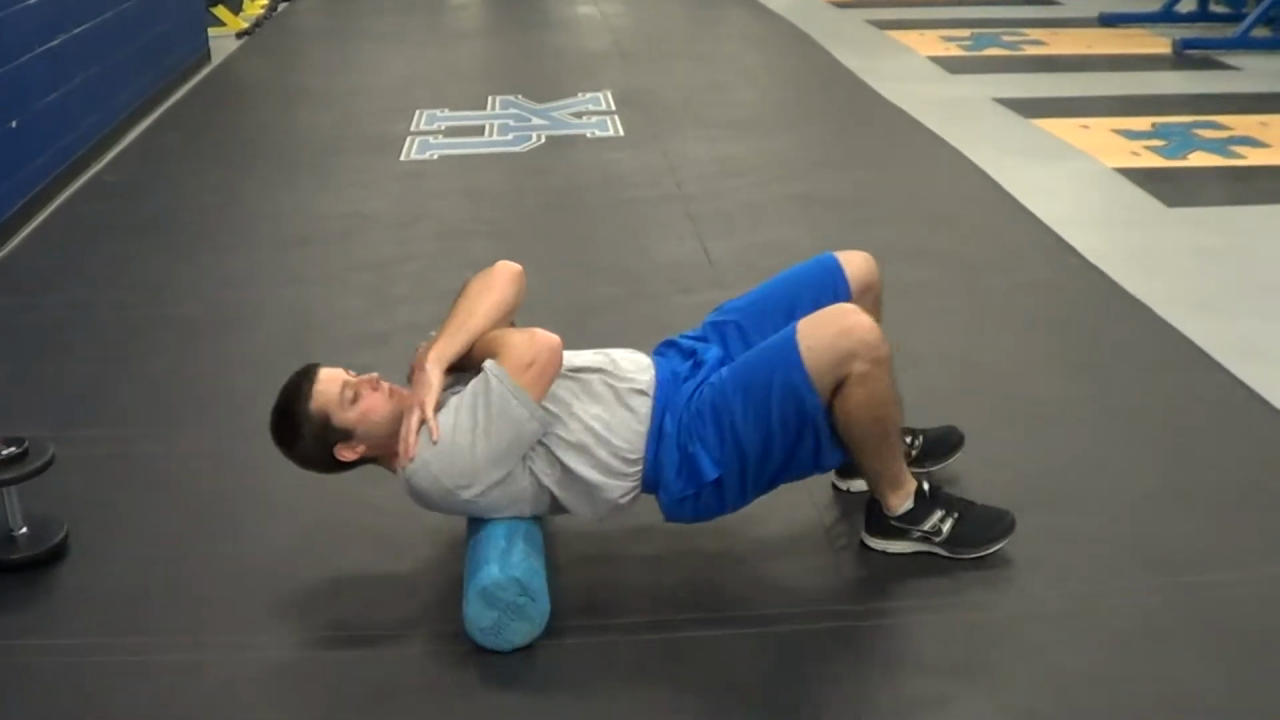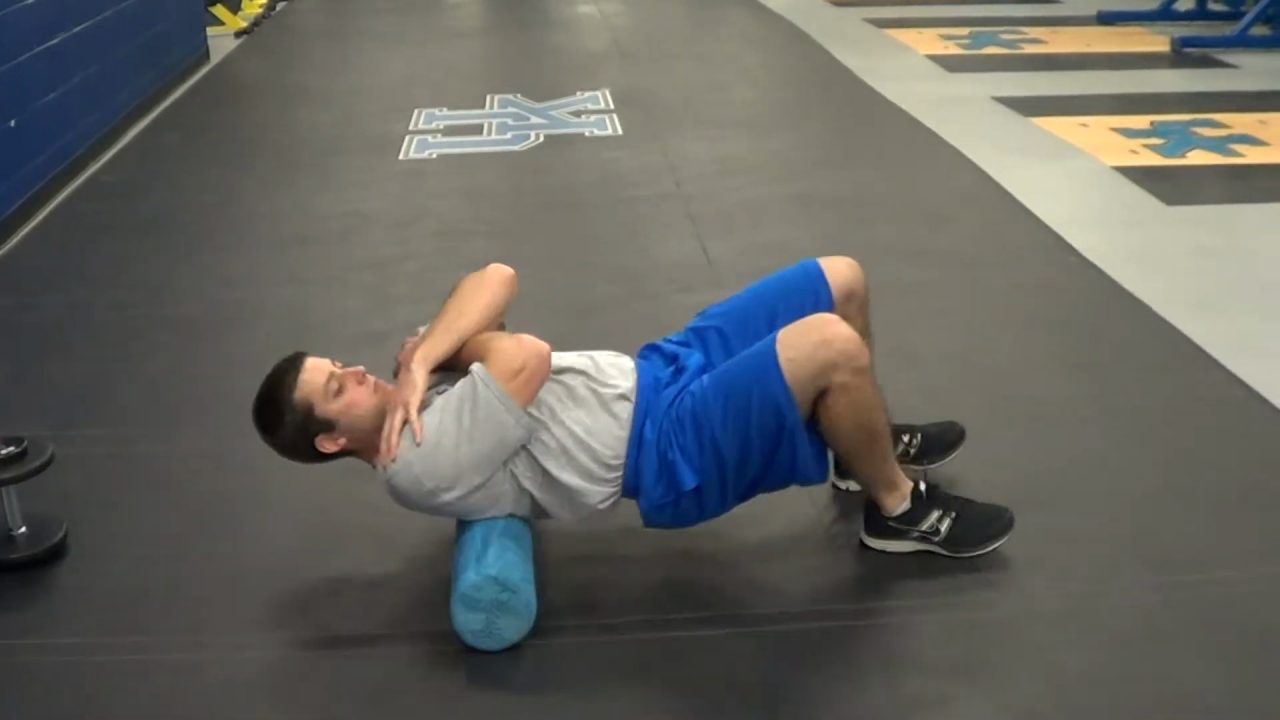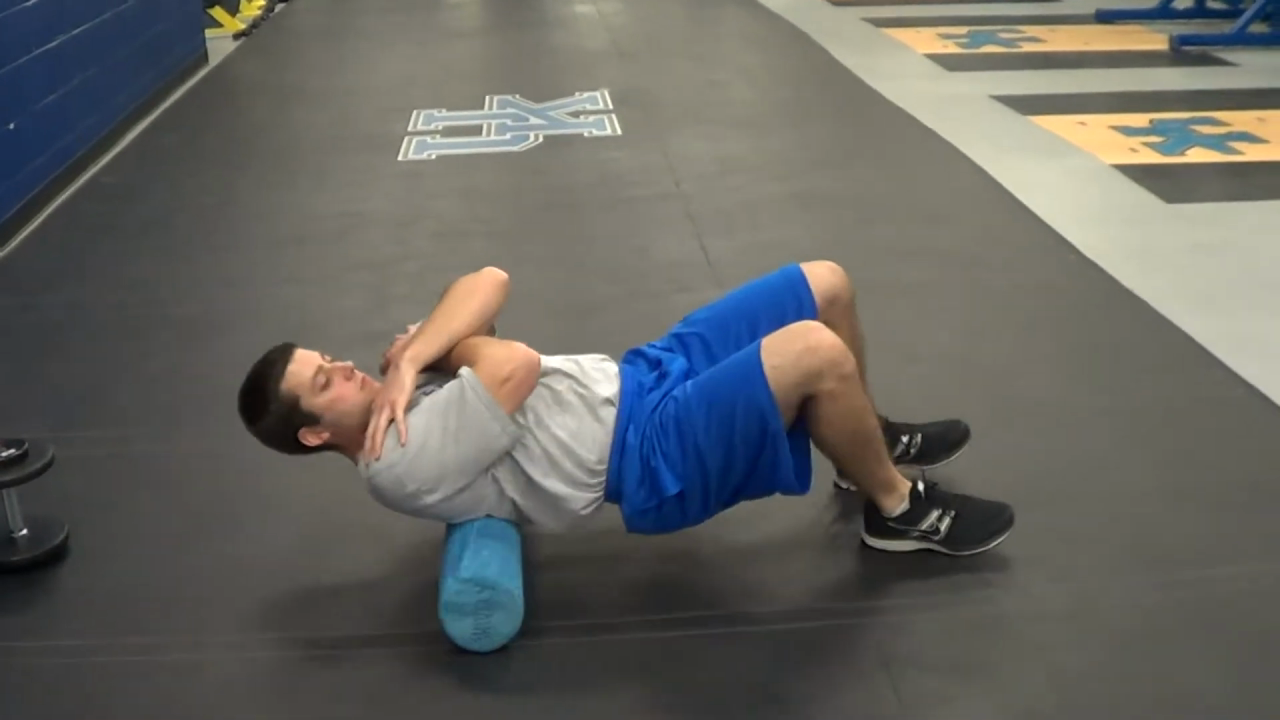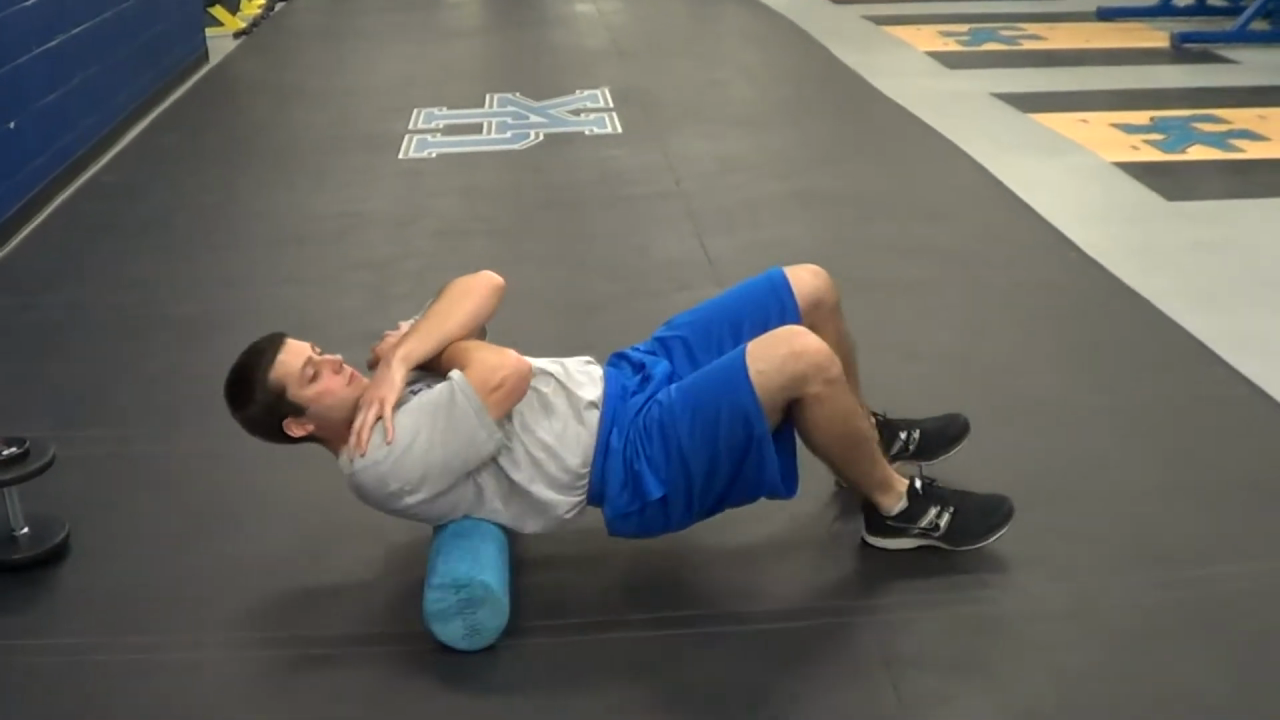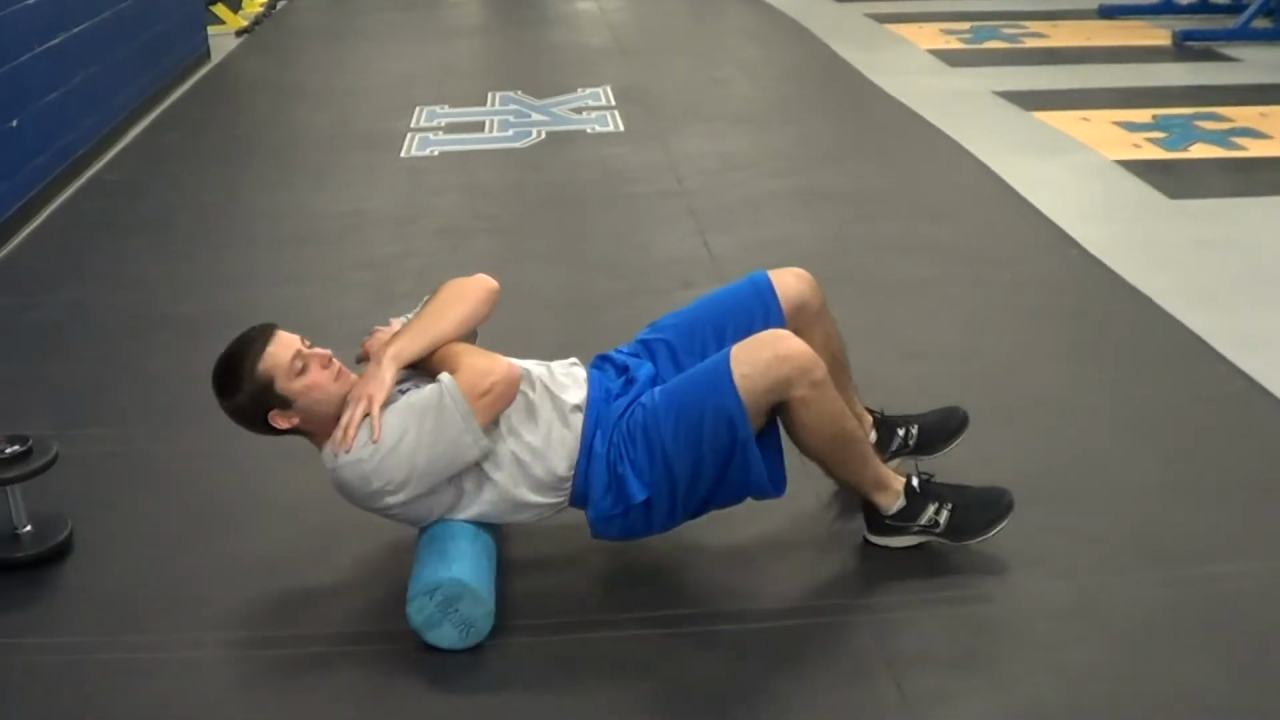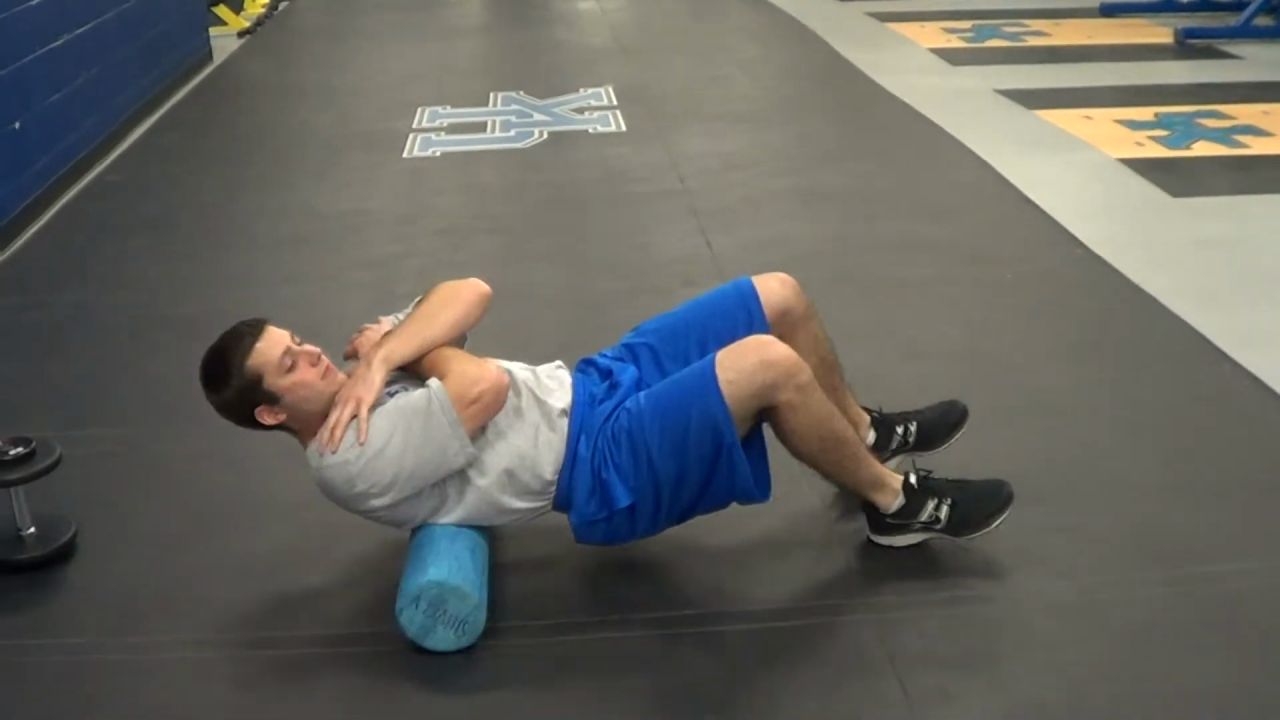
dt=0.1s
person 1, frame 1
left shoulder: (434, 398)
right shoulder: (440, 468)
left elbow: (507, 275)
right elbow: (541, 353)
left wrist: (439, 357)
right wrist: (470, 343)
left hip: (669, 373)
right hip: (684, 447)
left knee: (855, 273)
right knee: (849, 338)
left ankle: (869, 447)
right ankle: (902, 511)
person 1, frame 2
left shoulder: (416, 399)
right shoulder: (421, 468)
left elbow: (498, 278)
right elbow: (529, 360)
left wrist: (425, 357)
right wrist: (456, 345)
left hip: (655, 375)
right hip: (669, 452)
left knee: (841, 279)
right knee: (831, 346)
left ankle: (867, 444)
right ankle: (899, 511)
person 1, frame 3
left shoulder: (396, 394)
right shoulder: (400, 468)
left elbow: (492, 281)
right elbow: (517, 369)
left wrist: (414, 358)
right wrist: (446, 343)
left hip: (635, 380)
right hip: (647, 457)
left knee: (826, 286)
right knee: (815, 353)
left ankle: (870, 438)
right ankle: (899, 510)
person 1, frame 4
left shoulder: (382, 393)
right shoulder: (384, 467)
left elbow: (487, 283)
right elbow: (508, 376)
left wrist: (405, 356)
right wrist: (435, 344)
left hip: (622, 382)
right hip: (635, 462)
left knee: (811, 289)
right knee: (802, 355)
left ankle: (867, 435)
right ankle: (897, 507)
person 1, frame 5
left shoulder: (370, 385)
right shoulder: (366, 464)
left elbow: (481, 287)
right elbow: (496, 383)
left wrist: (395, 355)
right wrist: (427, 347)
left hip: (603, 386)
right hip: (613, 465)
left knee: (794, 292)
right knee: (786, 360)
left ankle: (866, 434)
right ankle: (897, 506)
person 1, frame 6
left shoulder: (357, 387)
right shoulder: (351, 466)
left elbow: (472, 291)
right elbow: (486, 390)
left wrist: (383, 357)
right wrist: (408, 351)
left hip: (589, 388)
right hip: (601, 469)
left knee: (780, 297)
right knee: (772, 364)
left ankle: (863, 432)
right ankle: (895, 504)
